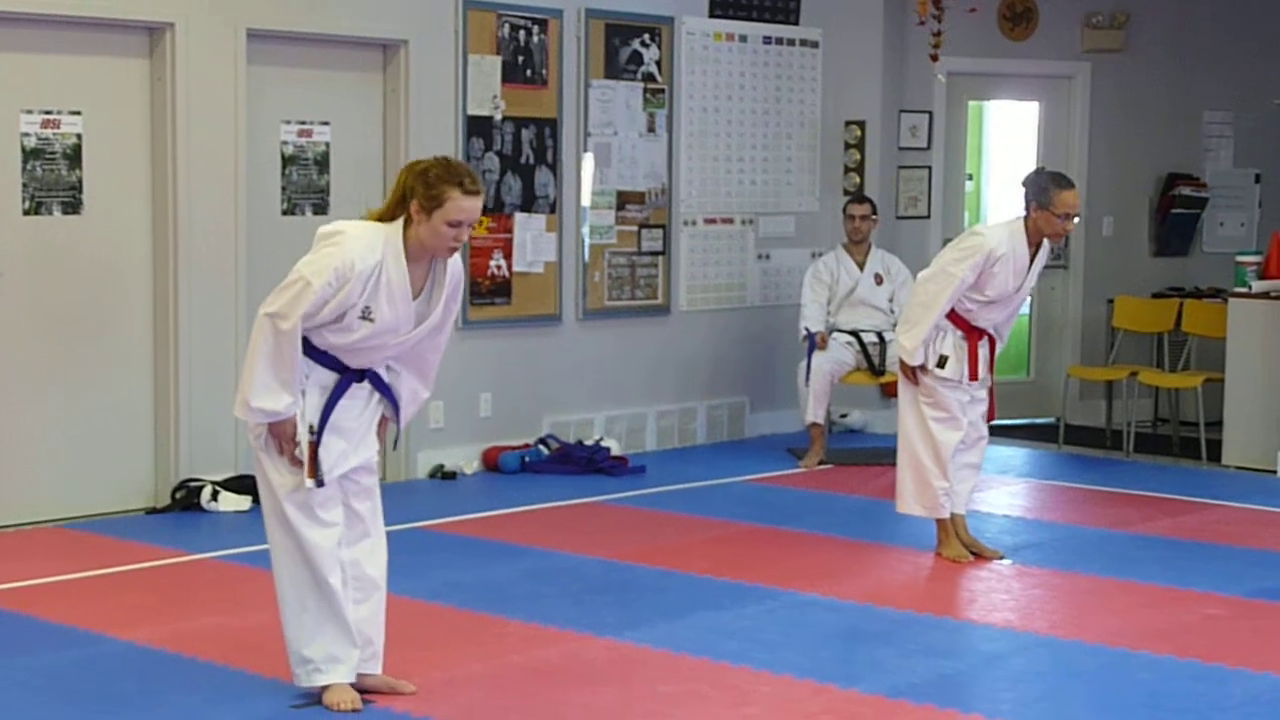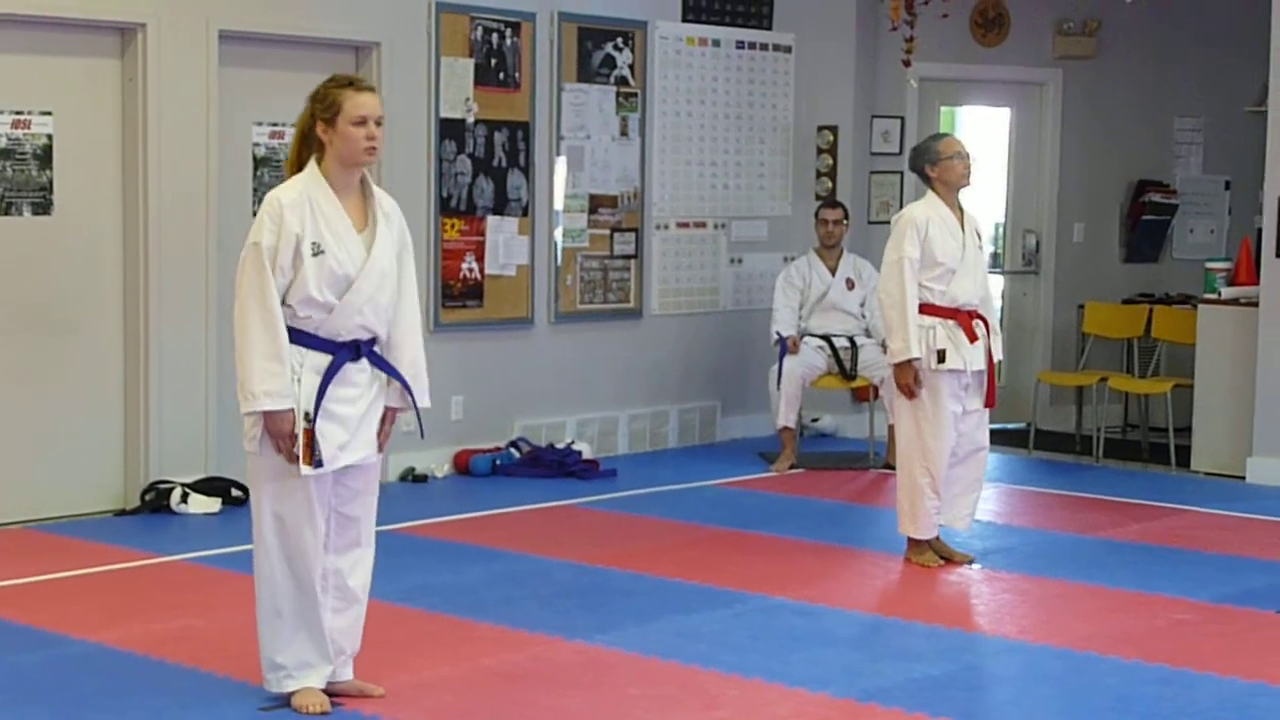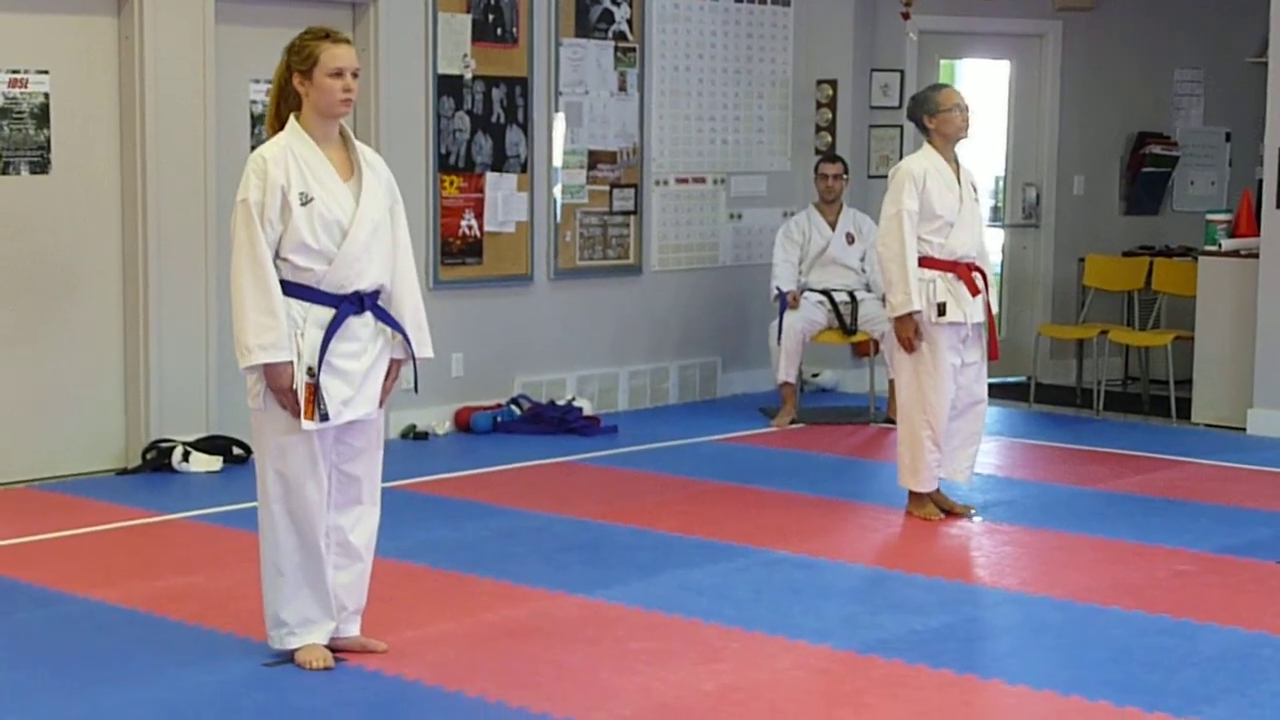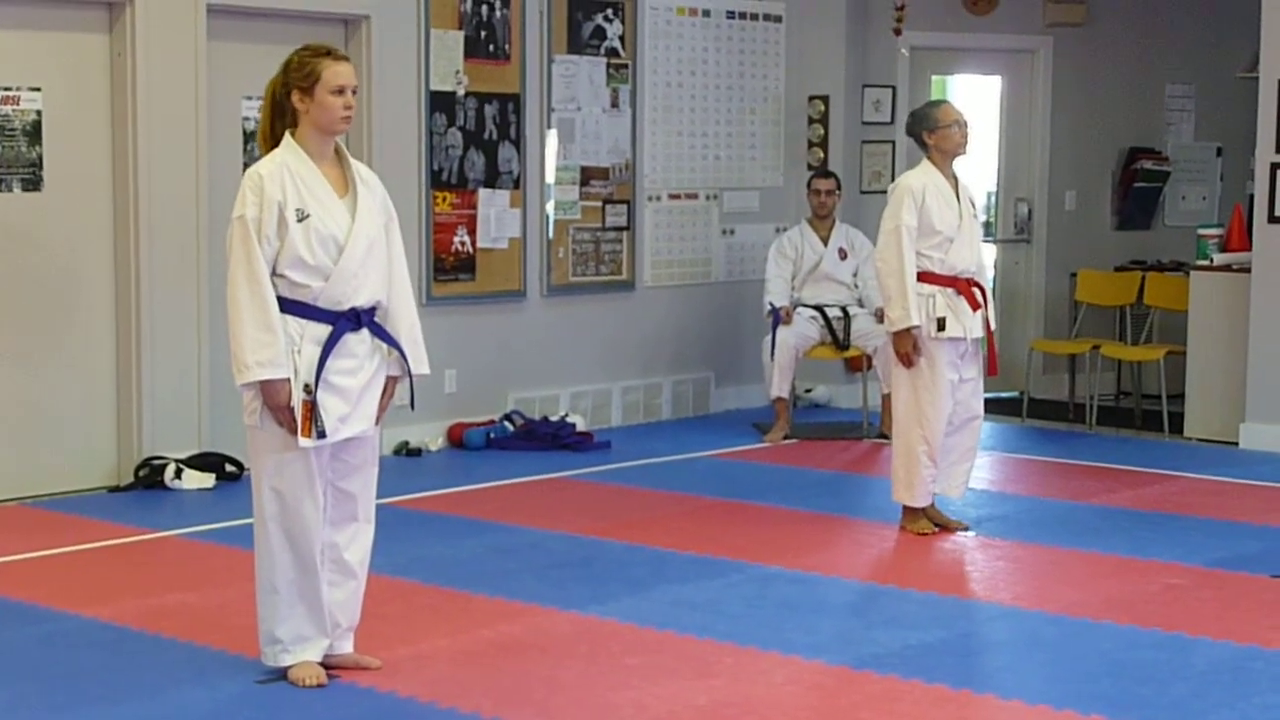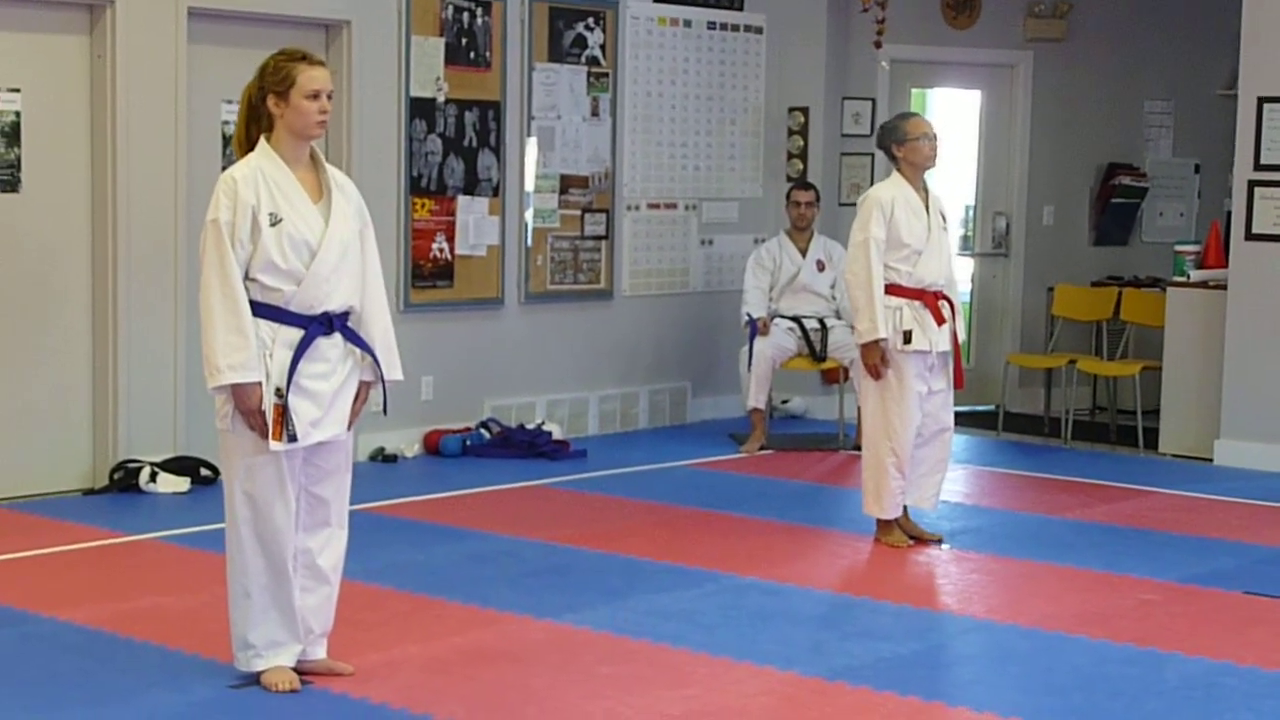
dt=1s
person 1, frame 1
left shoulder: (449, 274)
right shoulder: (355, 254)
left elbow: (419, 350)
right elbow: (278, 320)
left wrist: (388, 411)
right wrist: (277, 409)
left hip: (354, 398)
right hip: (298, 395)
left knee: (362, 528)
right knee: (314, 531)
left ankle: (360, 661)
right ankle: (329, 669)
person 1, frame 2
left shoulder: (388, 213)
right shoulder: (286, 206)
left elbow: (400, 309)
right elbow: (259, 308)
left wrist: (393, 394)
right wrist: (272, 402)
left hip: (359, 387)
right hip: (299, 384)
left knee: (350, 535)
right knee: (295, 534)
left ankle: (334, 665)
person 1, frame 3
left shoulder: (372, 166)
right shoulder: (272, 164)
left elbow: (395, 259)
right elbow: (254, 267)
left wrist: (396, 346)
right wrist: (272, 358)
left hip: (361, 342)
right hip: (300, 341)
left knee: (355, 489)
right knee: (298, 489)
left ankle: (340, 621)
right ankle: (300, 628)
person 1, frame 4
left shoulder: (366, 183)
right shoulder: (268, 181)
left elbow: (390, 274)
right elbow: (251, 283)
left wrist: (393, 361)
right wrist: (270, 373)
left hip: (357, 359)
right hip: (297, 357)
left knee: (350, 506)
right knee: (294, 506)
left ankle: (334, 637)
right ankle: (295, 645)
person 1, frame 5
left shoulder: (342, 189)
right shoulder: (242, 184)
left elbow: (365, 280)
right elbow: (223, 287)
left wrist: (366, 366)
right wrist: (242, 377)
left hip: (330, 365)
right hip: (269, 361)
left knee: (323, 511)
right knee: (267, 511)
left ankle: (307, 642)
right ankle: (267, 650)
person 2, frame 1
left shoulder: (1039, 248)
right shoulder: (989, 242)
right elbow: (933, 291)
left wrist: (990, 356)
right wrist: (911, 351)
left hip: (974, 350)
right hip: (938, 346)
left knee: (970, 438)
right knee: (939, 436)
left ankle: (961, 529)
right ankle: (945, 536)
person 2, frame 2
left shoulder: (970, 221)
right shoulder: (915, 218)
right elbow: (895, 289)
left wrist: (989, 345)
right wrist: (903, 355)
left hip: (970, 344)
right hip: (933, 343)
left knee: (969, 444)
right knee: (928, 444)
left ankle: (935, 535)
right ankle: (917, 540)
person 2, frame 3
left shoulder: (965, 174)
right shoulder: (912, 171)
right elbow: (894, 243)
left wrist: (984, 298)
right wrist: (903, 309)
left hip: (967, 297)
right hip: (931, 297)
left knee: (969, 397)
right knee: (929, 397)
left ankle: (937, 487)
right ankle: (918, 494)
person 2, frame 4
left shoulder: (962, 190)
right shoulder: (911, 187)
right elbow: (893, 258)
left wrist: (982, 314)
right wrist: (902, 323)
left hip: (965, 312)
right hip: (929, 312)
left knee: (964, 413)
right knee: (925, 412)
left ankle: (931, 503)
right ankle: (912, 509)
person 2, frame 5
left shoulder: (934, 202)
right shoulder: (881, 199)
right elbow: (862, 270)
left wrist: (952, 326)
right wrist: (871, 336)
left hip: (934, 325)
right hip: (898, 324)
left knee: (935, 424)
right knee: (894, 425)
left ankle: (905, 514)
right ankle: (886, 521)
person 3, frame 1
left shoulder: (892, 265)
right shoulder: (825, 266)
left elbow: (906, 308)
right elbow: (813, 306)
right wrist: (817, 331)
left hip: (885, 340)
right hip: (843, 340)
right knee: (815, 366)
right ankle: (817, 446)
person 3, frame 2
left shoulder: (863, 270)
right shoulder: (797, 271)
left elbow: (877, 312)
right elbow: (785, 310)
right wrist: (789, 335)
left hip: (857, 344)
right hip: (814, 345)
right knee: (787, 371)
left ankle: (895, 450)
right ankle: (788, 450)
person 3, frame 3
left shoulder: (863, 224)
right shoulder: (796, 225)
left elbow: (877, 266)
right elbow: (784, 264)
right wrist: (788, 290)
left hip: (857, 299)
right hip: (814, 299)
right knee: (786, 326)
left ankle: (895, 404)
right ankle: (788, 405)
person 3, frame 4
left shoulder: (856, 239)
right shoulder: (789, 241)
left elbow: (869, 281)
right elbow: (777, 281)
left wrist: (880, 307)
right wrist: (782, 306)
left hip: (849, 314)
right hip: (807, 314)
left knee: (890, 338)
right knee: (781, 341)
left ankle: (888, 419)
right ankle: (781, 420)
person 3, frame 5
left shoulder: (833, 251)
right shoulder: (767, 252)
left elbow: (847, 293)
right elbow: (755, 291)
right wrist: (759, 316)
left hip: (827, 326)
right hip: (784, 326)
right knee: (758, 351)
left ankle: (864, 430)
right ankle: (758, 431)
